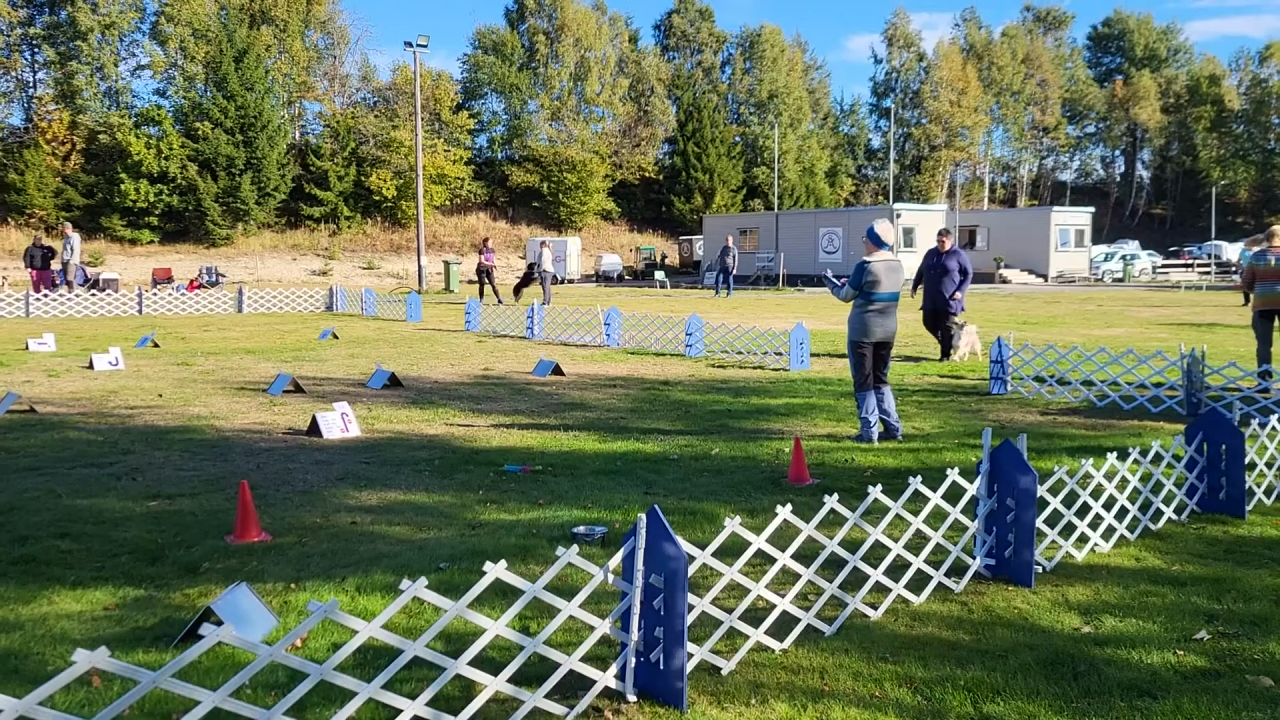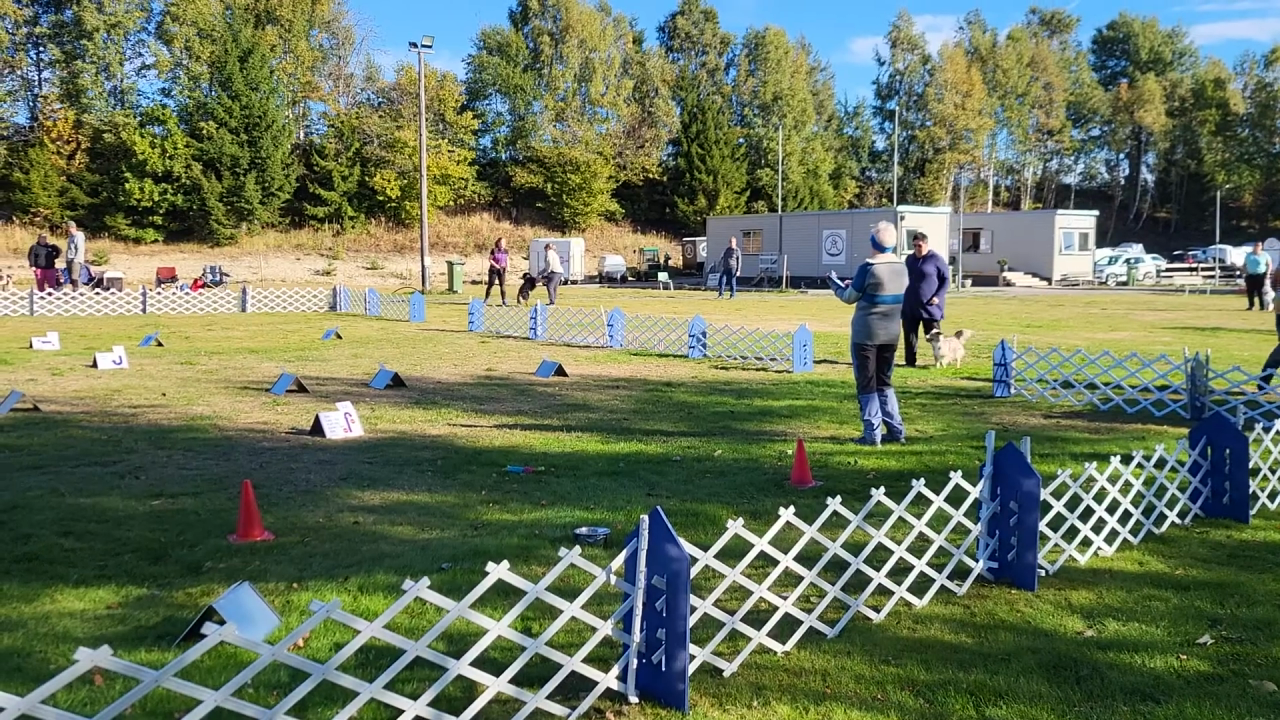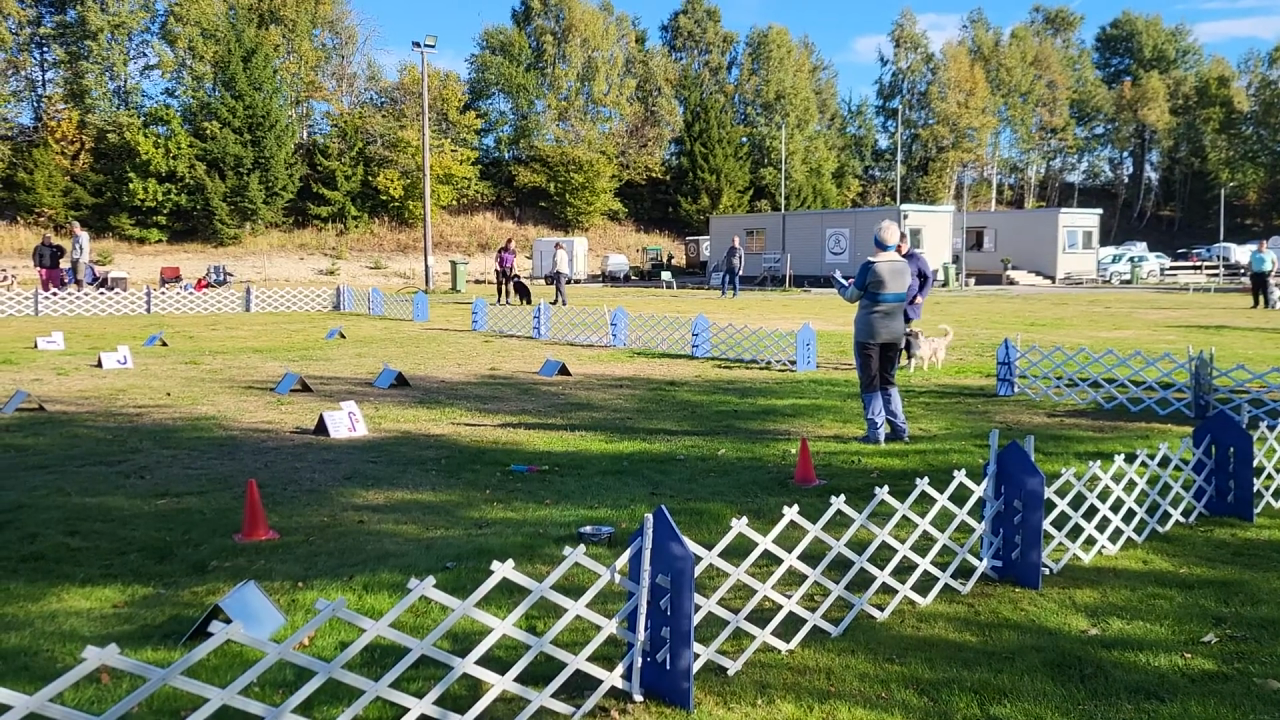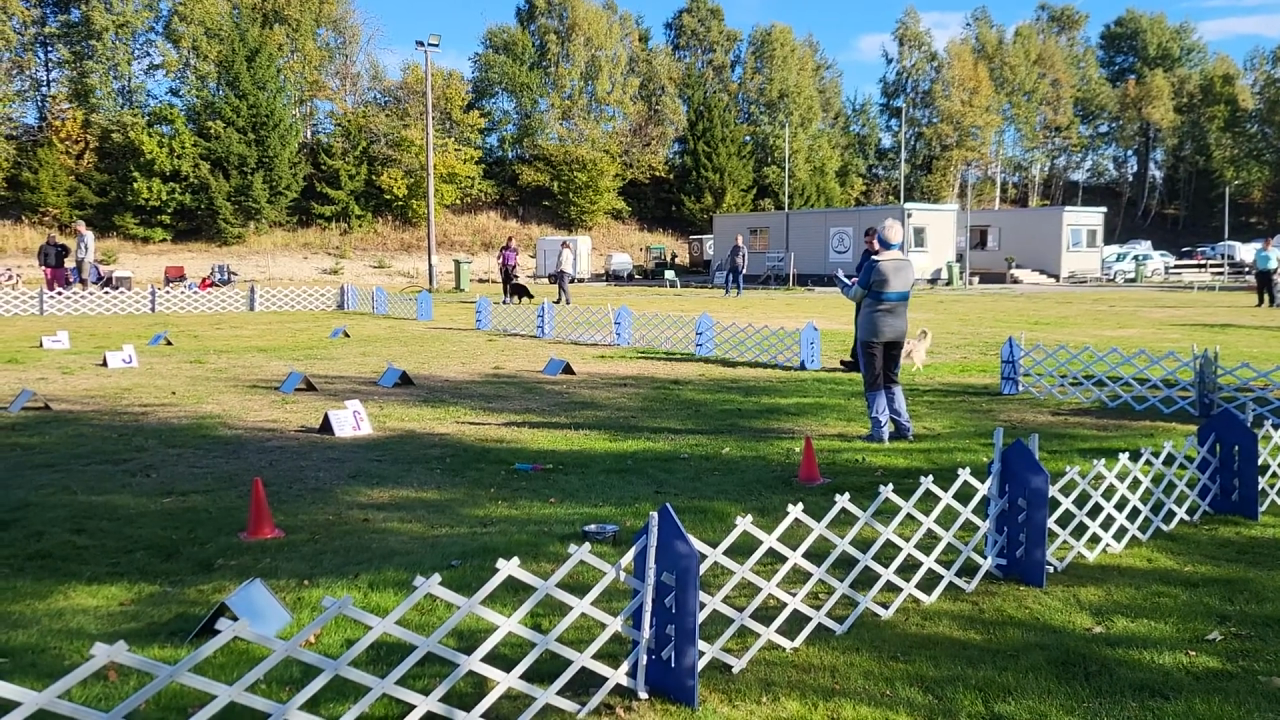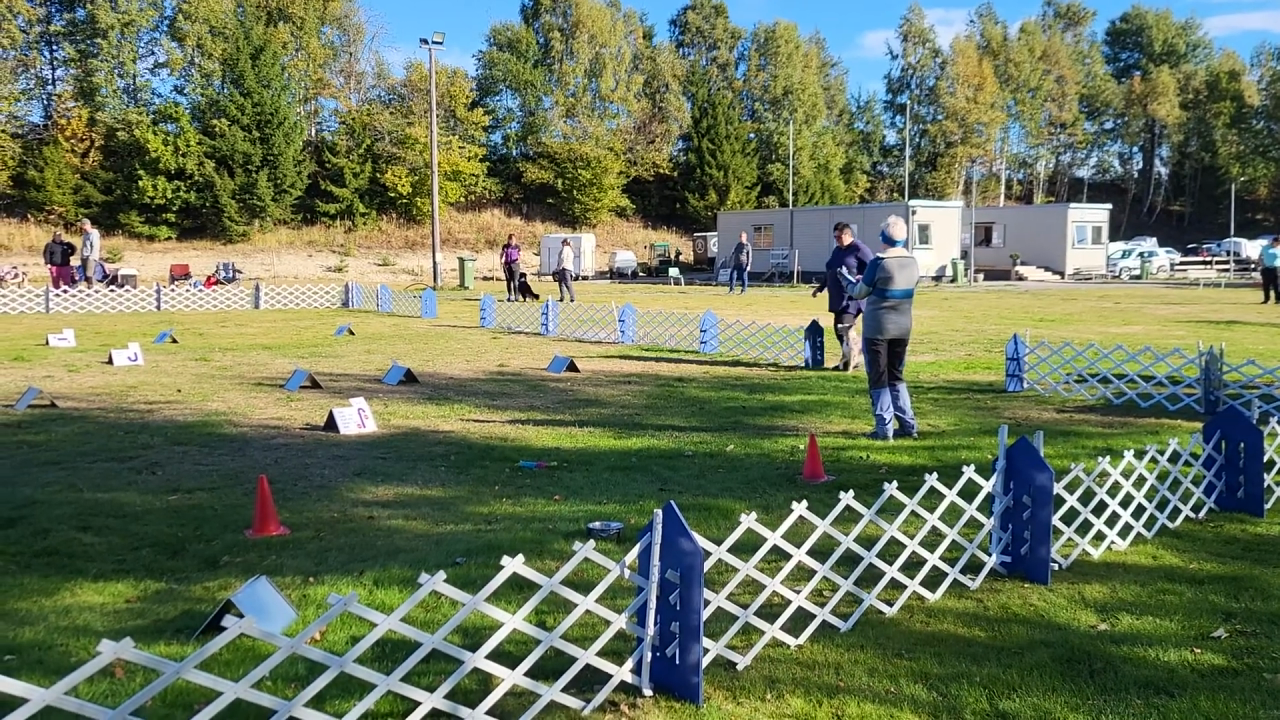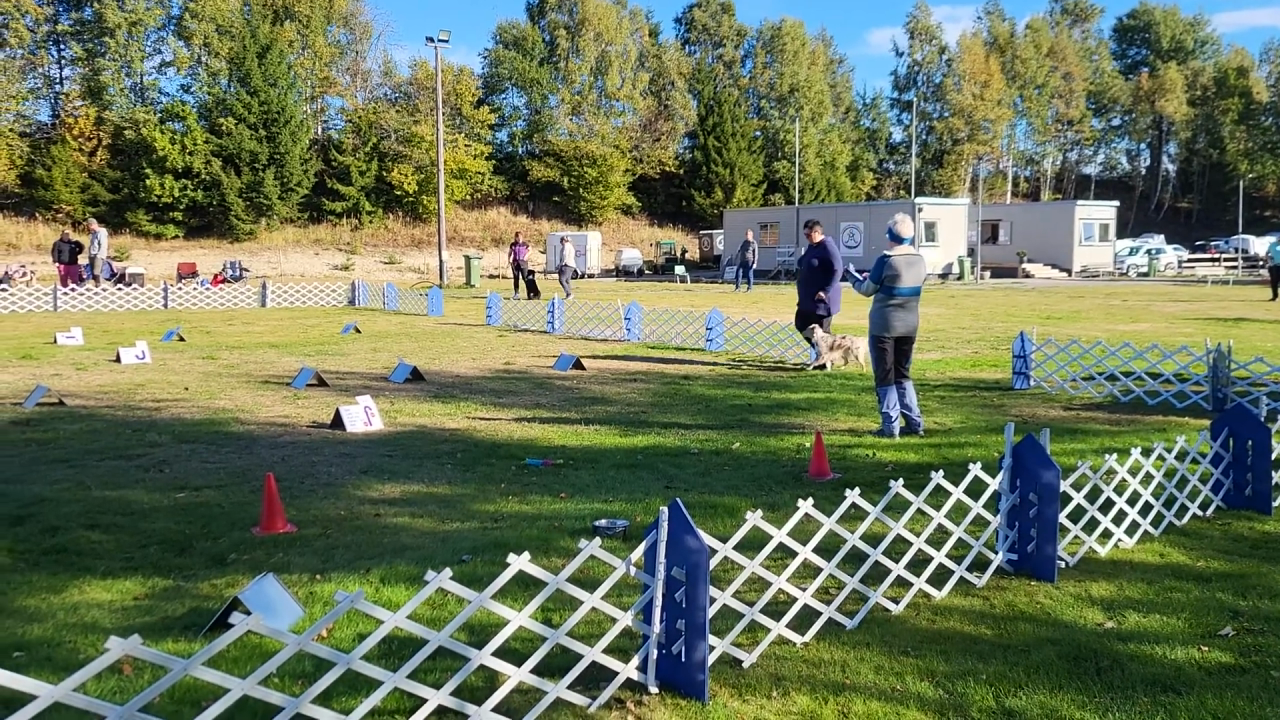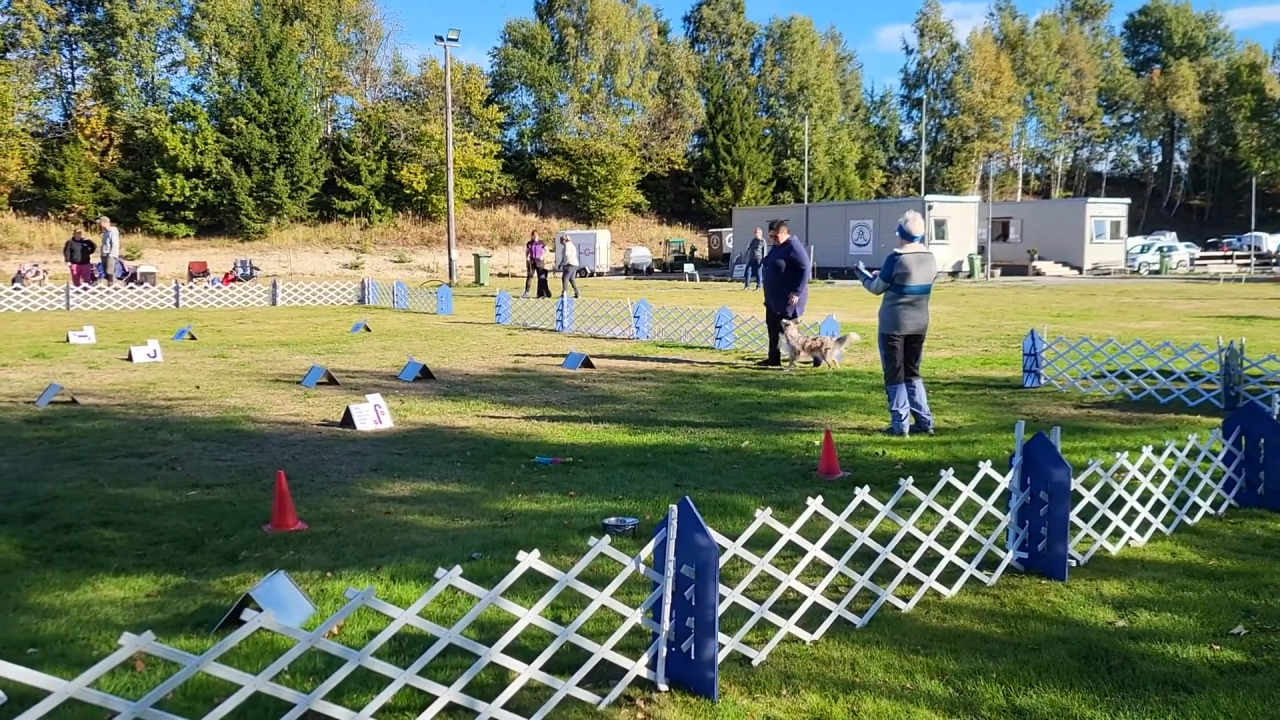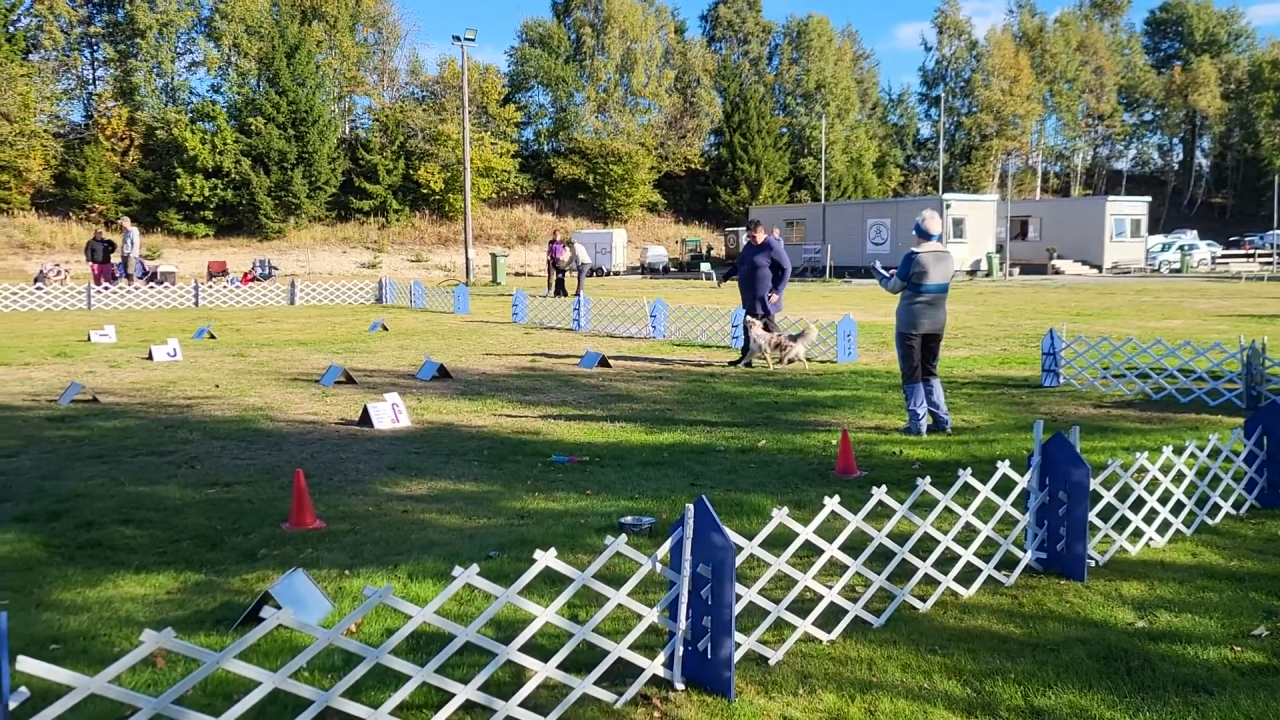
dt=0.4s
person 1, frame 1
left shoulder: (865, 266)
right shoulder: (897, 266)
left elbow: (847, 296)
left wrist: (832, 282)
right wrist: (850, 283)
left hip: (863, 330)
right hip: (887, 330)
left knee: (864, 382)
right knee: (881, 380)
left ankle: (869, 432)
right ankle: (893, 428)
person 1, frame 2
left shoulder: (868, 268)
right shoulder: (901, 268)
left elbow: (849, 298)
left wrist: (835, 283)
right wrist: (854, 285)
left hip: (866, 333)
right hip: (891, 333)
left knee: (867, 385)
right knee: (884, 382)
left ankle: (872, 435)
right ankle: (896, 431)
person 1, frame 3
left shoulder: (870, 266)
right shoulder: (904, 267)
left elbow: (852, 297)
left wrist: (840, 282)
left hip: (869, 331)
right hip: (895, 332)
left knee: (870, 383)
right knee: (888, 381)
left ankle: (875, 433)
right ankle: (899, 430)
person 1, frame 4
left shoulder: (874, 265)
right shoulder: (907, 266)
left elbow: (856, 296)
left wrist: (843, 282)
left hip: (872, 330)
right hip: (898, 330)
left knee: (874, 382)
right knee: (891, 379)
left ankle: (880, 432)
right ankle: (904, 428)
person 1, frame 5
left shoulder: (878, 263)
right shoulder: (912, 263)
left elbow: (859, 293)
left wrist: (846, 279)
left hip: (877, 327)
right hip: (902, 327)
left knee: (878, 379)
right knee: (896, 377)
left ankle: (884, 429)
right ankle: (908, 425)
person 1, frame 6
left shoulder: (886, 261)
right shoulder: (920, 261)
left elbow: (867, 290)
left wrist: (856, 278)
left hip: (884, 325)
right hip: (909, 326)
left knee: (885, 377)
right knee: (902, 375)
left ankle: (890, 426)
right ankle: (915, 423)
person 1, frame 7
left shoulder: (896, 258)
right shoulder: (930, 259)
left elbow: (877, 288)
left wrist: (864, 274)
right wrist: (881, 276)
left hip: (893, 323)
right hip: (919, 324)
left knee: (894, 375)
right knee: (912, 373)
left ankle: (900, 425)
right ankle: (924, 422)
person 1, frame 8
left shoulder: (914, 257)
right shoulder: (948, 258)
left elbow: (894, 287)
left wrist: (880, 273)
right wrist: (899, 276)
left hip: (911, 323)
right hip: (936, 323)
left knee: (912, 374)
right knee: (930, 372)
left ankle: (918, 424)
right ankle: (942, 421)
